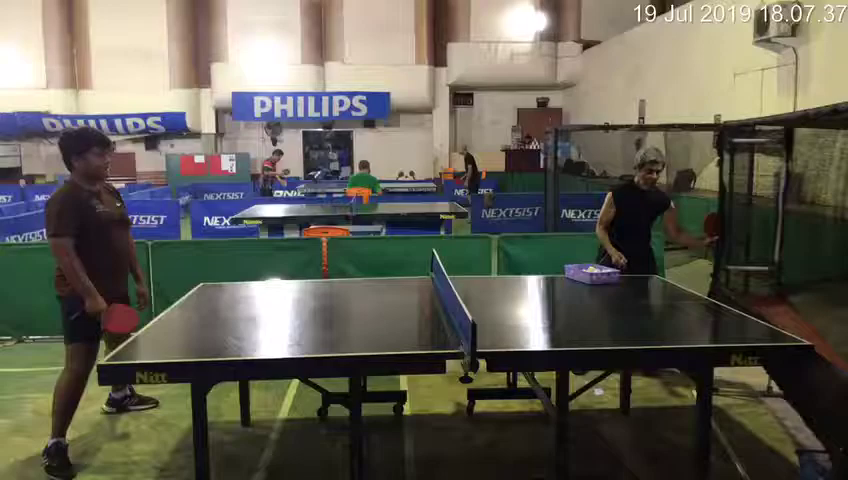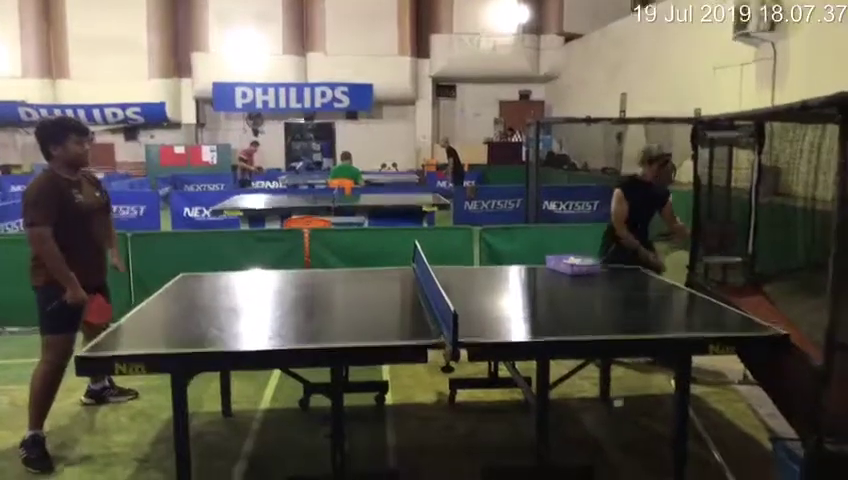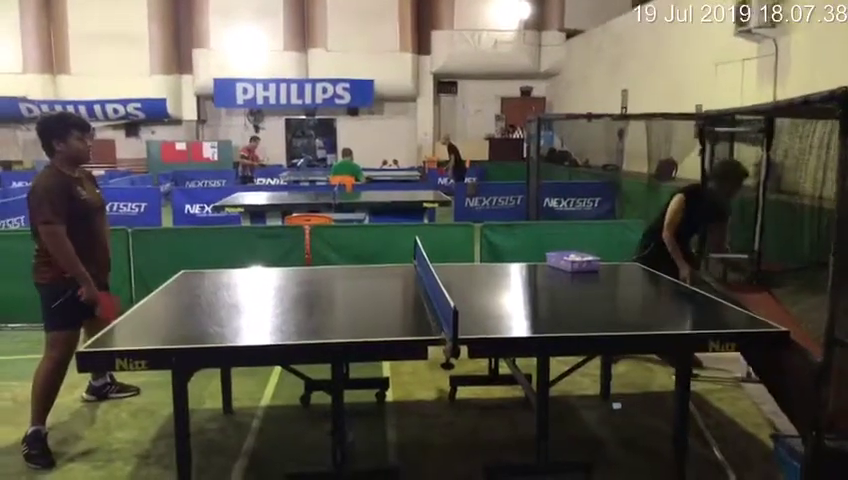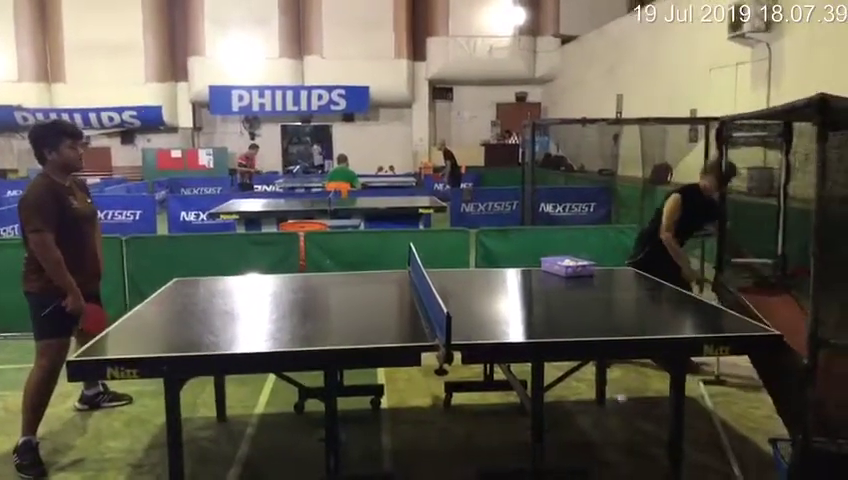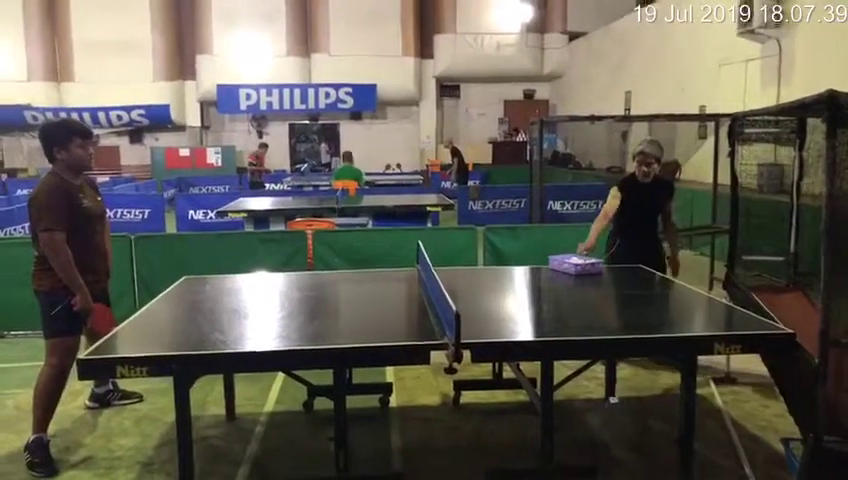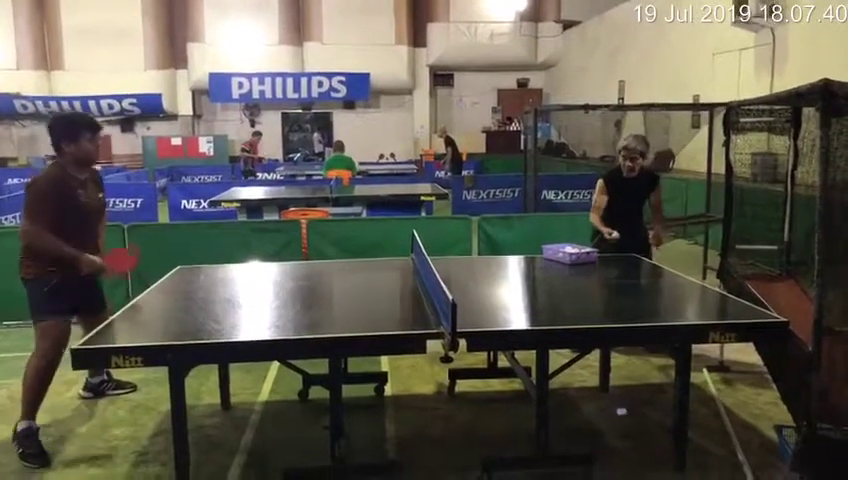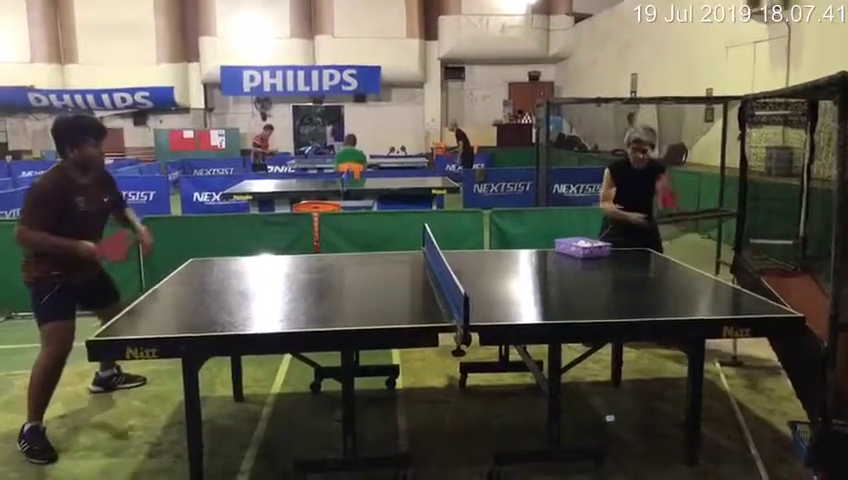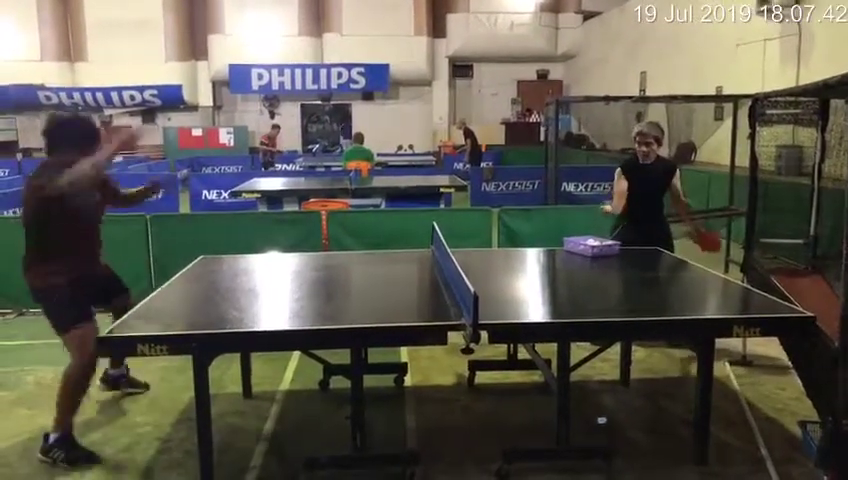
dt=0.7s
person 1, frame 1
left shoulder: (111, 192)
right shoulder: (64, 200)
left elbow: (125, 238)
right elbow: (63, 253)
left wrist: (139, 280)
right wrist: (90, 295)
left hip: (116, 290)
right hip: (84, 297)
left knee: (121, 345)
right knee: (78, 366)
left ankle: (119, 395)
right ankle: (55, 444)
person 1, frame 2
left shoulder: (90, 180)
right shoulder: (43, 188)
left elbow: (104, 219)
right elbow: (41, 241)
left wrist: (113, 251)
right wrist: (70, 284)
left hip: (93, 278)
right hip: (60, 285)
left knee: (99, 334)
right knee: (55, 356)
left ankle: (98, 386)
right ankle: (33, 437)
person 1, frame 3
left shoulder: (85, 177)
right shoulder: (48, 185)
right elbow: (55, 240)
left wrist: (98, 274)
right wrist: (84, 282)
left hip: (93, 275)
right hip: (63, 282)
left knee: (100, 330)
right knee: (59, 352)
left ankle: (100, 383)
right ankle: (35, 433)
person 1, frame 4
left shoulder: (78, 186)
right shoulder: (39, 194)
right elbow: (43, 248)
left wrist: (95, 272)
right wrist: (71, 292)
left hip: (85, 284)
right hip: (52, 291)
left knee: (93, 339)
right knee: (49, 361)
left ankle: (92, 392)
right ankle: (26, 443)
person 1, frame 5
left shoulder: (88, 185)
right shoulder: (50, 192)
right elbow: (52, 246)
left wrist: (104, 271)
right wrist: (79, 291)
left hip: (93, 283)
right hip: (62, 289)
left knee: (103, 338)
right knee: (60, 359)
left ankle: (102, 390)
right ankle: (37, 441)
person 1, frame 6
left shoulder: (92, 177)
right shoulder: (48, 182)
right elbow: (32, 233)
left wrist: (96, 255)
right wrist: (80, 258)
left hip: (82, 270)
right hip: (48, 273)
left knee: (100, 325)
right knee: (50, 345)
left ankle: (97, 380)
right ankle: (25, 429)
person 1, frame 7
left shoulder: (103, 179)
right shoulder: (48, 188)
left elbow: (120, 207)
right elbow: (24, 235)
left wrist: (138, 227)
right wrist: (73, 247)
left hip: (88, 268)
right hip: (50, 273)
left knee: (115, 316)
right knee: (57, 346)
left ankle: (106, 374)
right ankle: (31, 430)
person 1, frame 8
left shoulder: (89, 177)
right shoulder: (45, 181)
left elbow: (119, 199)
right elbow: (73, 183)
left wrist: (147, 190)
right wrist: (114, 146)
left hip: (88, 267)
right hip: (55, 280)
left knee: (126, 306)
right knee: (87, 349)
left ankle: (115, 374)
right ankle: (58, 439)
person 2, frame 1
left shoulder: (663, 201)
right shoulder: (617, 195)
left elbow: (675, 234)
right elbow: (601, 228)
left wrist: (702, 243)
right wrist: (613, 253)
left hip: (643, 259)
right hip: (614, 259)
person 2, frame 2
left shoulder: (661, 193)
right shoulder: (623, 190)
left elbow: (674, 224)
right elbow: (620, 229)
right wrist: (646, 254)
left hip: (642, 248)
right hip: (616, 248)
person 2, frame 3
left shoulder: (719, 208)
right shoulder: (686, 196)
left elbow: (717, 244)
right elbow: (667, 232)
right wrist: (682, 266)
left hip: (679, 248)
right hip: (656, 246)
person 2, frame 4
left shoulder: (712, 208)
right shoulder: (680, 196)
right elbow: (666, 234)
right wrist: (685, 267)
left hip: (672, 255)
right hip: (649, 252)
person 2, frame 5
left shoulder: (665, 188)
right shoulder: (622, 188)
left elbow: (667, 222)
right elbow: (605, 216)
left wrist: (674, 252)
right wrist: (591, 240)
left hip: (651, 248)
right hip: (622, 247)
person 2, frame 6
left shoulder: (651, 180)
right shoulder: (607, 180)
left elbow: (657, 211)
right elbow: (594, 214)
left wrist: (658, 231)
right wrist: (603, 229)
left hip: (637, 237)
right hip: (609, 238)
person 2, frame 7
left shoulder: (657, 170)
right shoulder: (614, 170)
right elbow: (604, 205)
right wrist: (627, 216)
left hip: (646, 230)
right hip: (617, 231)
person 2, frame 8
left shoulder: (669, 169)
right shoulder: (625, 169)
left elbow: (679, 200)
right elbow: (618, 203)
left wrist: (692, 225)
right wrist: (611, 208)
left hip: (657, 230)
right hip: (628, 229)
